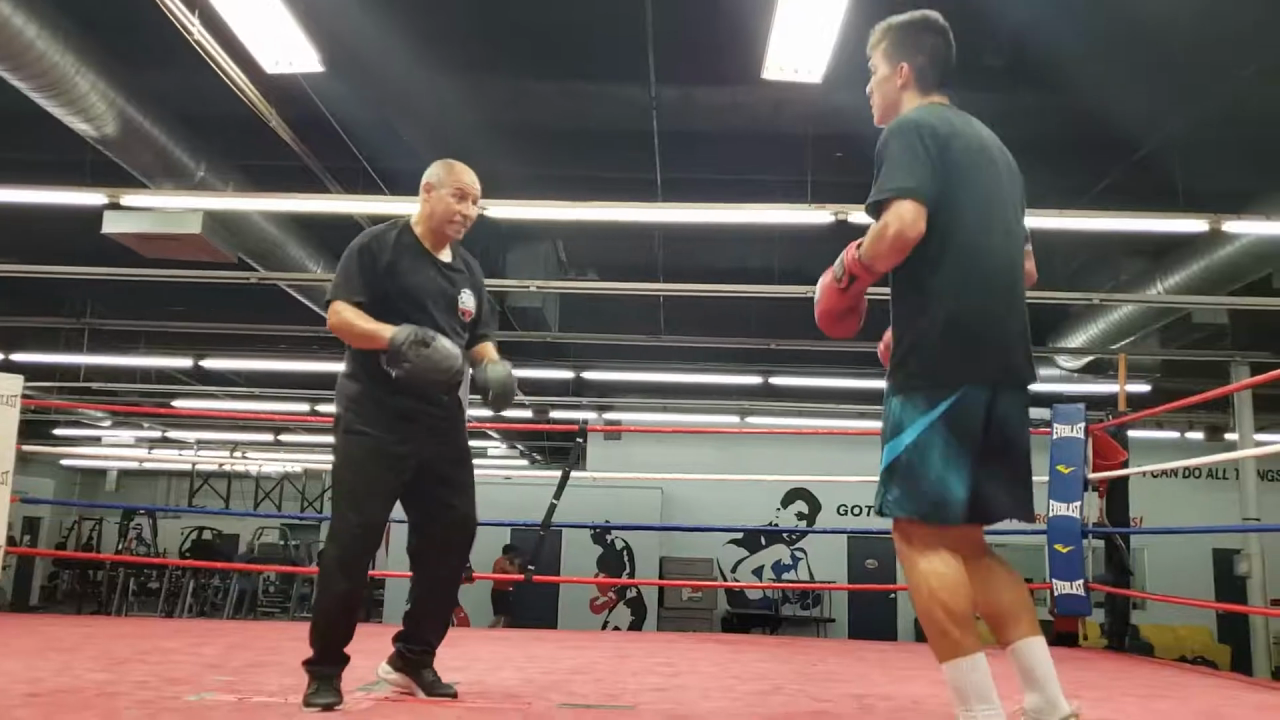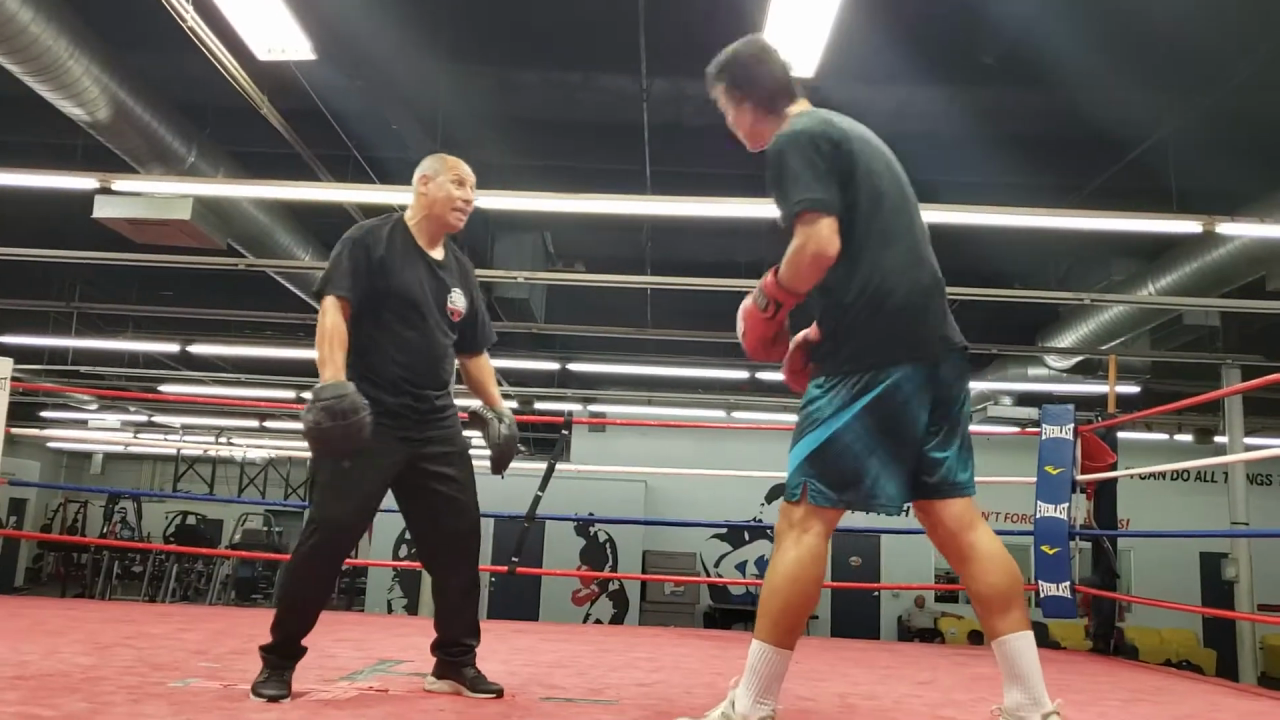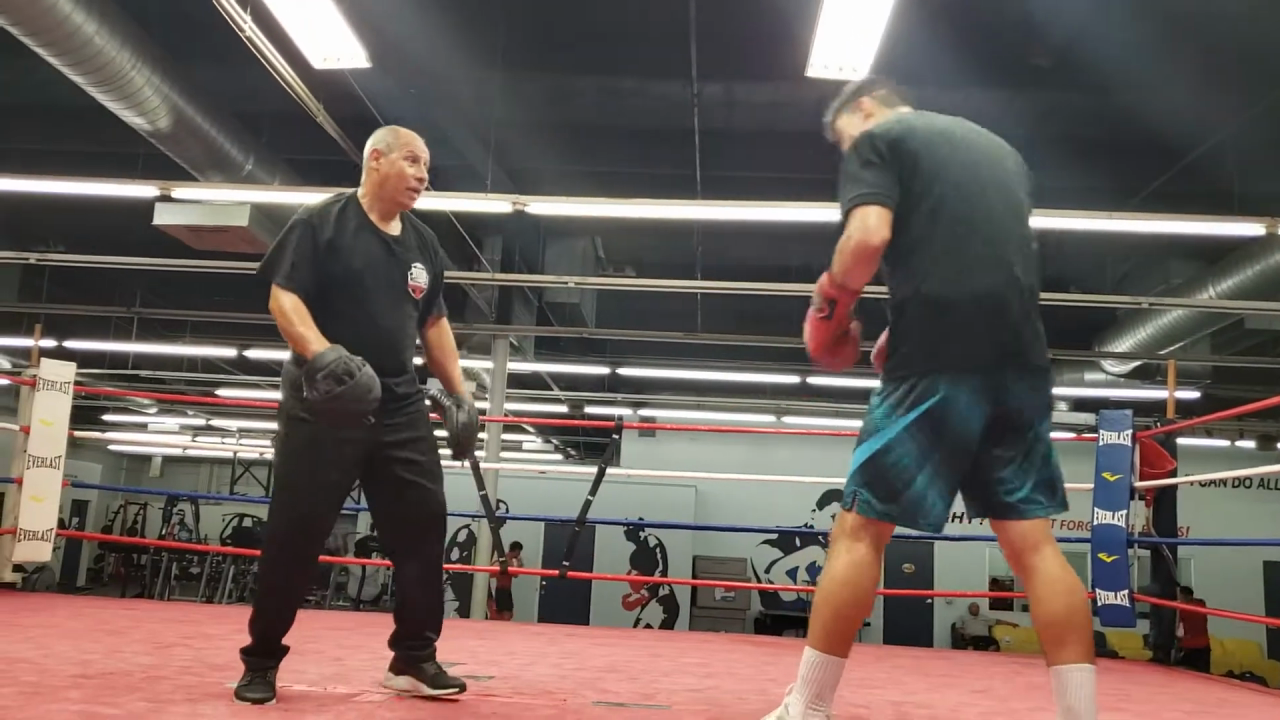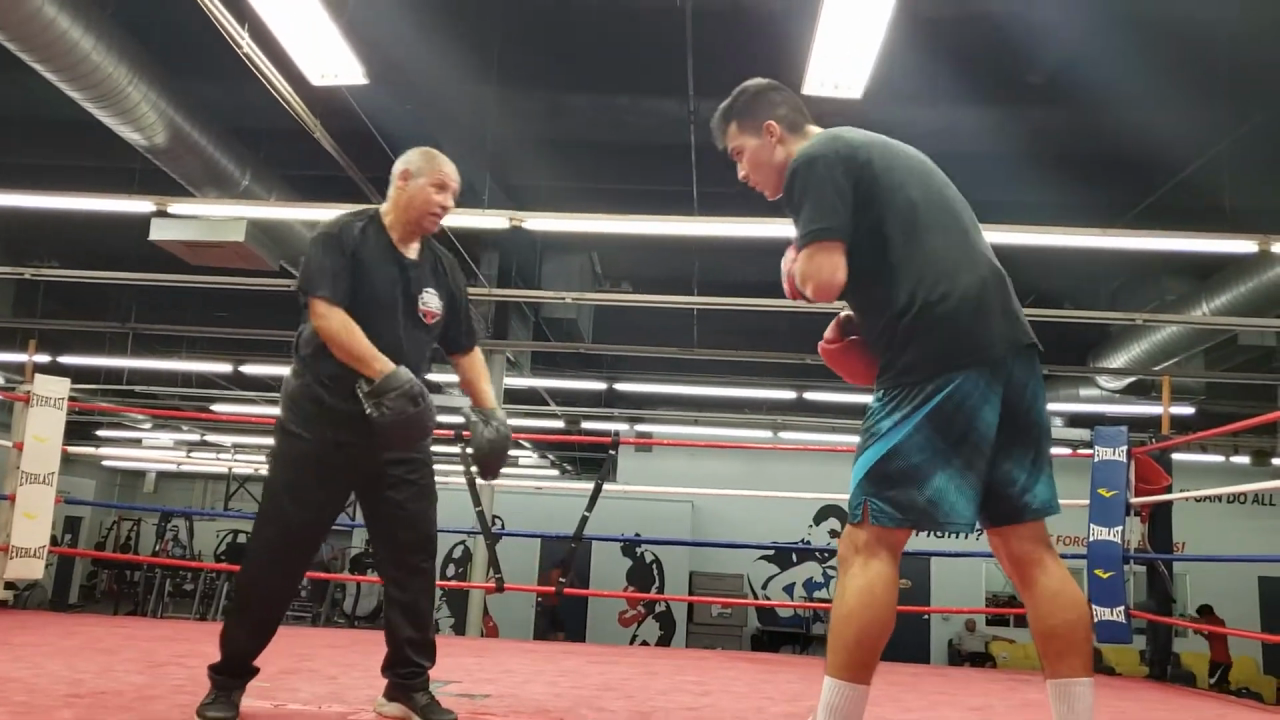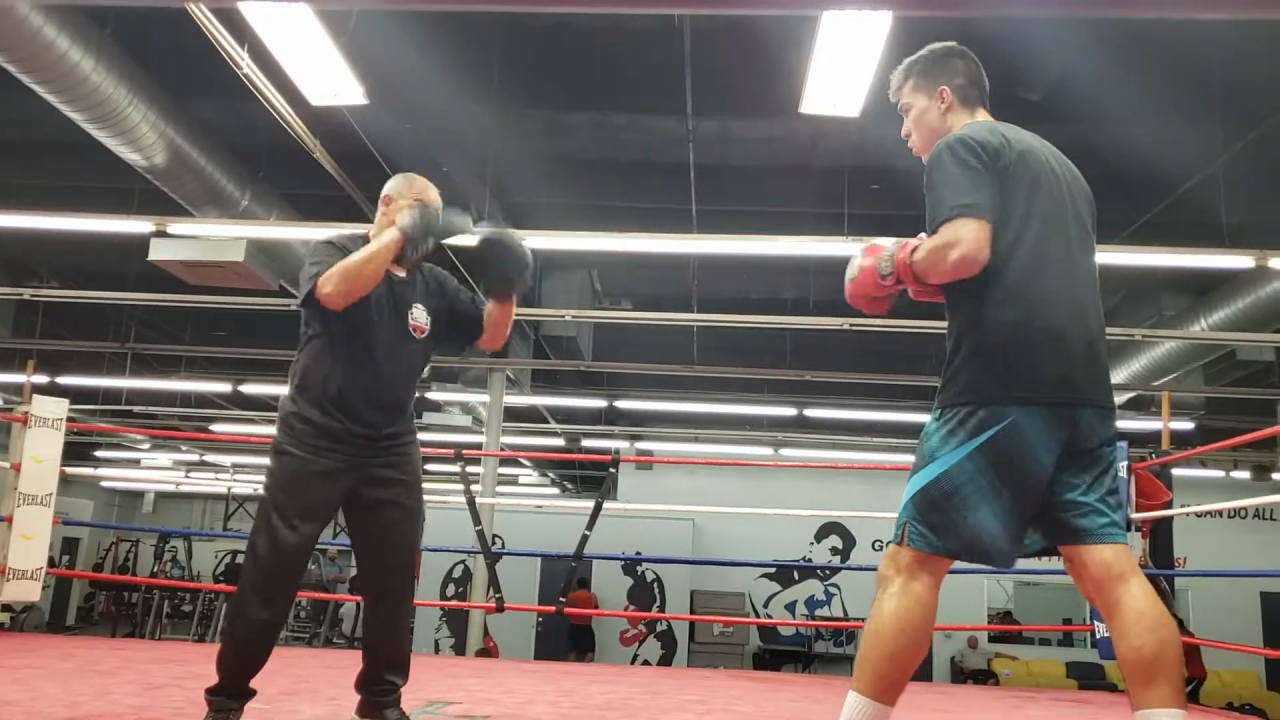
dt=1s
person 1, frame 1
left shoulder: (912, 132)
right shoulder: (992, 149)
left elbow: (905, 226)
right elbow: (1024, 268)
left wrist: (852, 274)
left hip: (938, 369)
right hip: (1003, 364)
left knee: (921, 538)
right knee: (960, 543)
person 1, frame 2
left shoulder: (794, 143)
right shoulder: (857, 136)
left elbow: (820, 245)
left wrist: (768, 302)
right wrist: (824, 332)
left hip: (871, 354)
right hip: (934, 346)
left knee: (804, 517)
right knee: (958, 520)
person 1, frame 3
left shoulder: (874, 140)
right shoulder: (999, 150)
left elbow: (870, 236)
left wrist: (828, 302)
left hip: (934, 361)
right hip: (1018, 359)
left knee: (859, 530)
right knee: (1034, 543)
person 1, frame 4
left shoulder: (815, 161)
right shoulder: (884, 151)
left elbow: (821, 281)
left wrist: (799, 258)
right wrist: (866, 320)
left hip: (939, 362)
right hip: (1006, 349)
left knee: (870, 542)
right knee: (1027, 547)
person 1, frame 5
left shoulder: (964, 147)
right shoulder: (1060, 166)
left elbow: (964, 252)
left wrist: (897, 266)
left hip: (997, 389)
right hip: (1081, 391)
left knee: (911, 564)
right knee: (1112, 575)
person 2, frame 1
left shoulder: (468, 269)
right shoulder: (376, 247)
left elbow: (477, 339)
right elbow: (340, 316)
left wrist: (494, 370)
right wrist: (397, 338)
left hip: (441, 425)
right hip: (373, 421)
left knee: (451, 538)
right knee: (354, 541)
left ankle: (409, 658)
right ankle: (325, 668)
person 2, frame 2
left shoulder: (461, 270)
right shoulder: (369, 240)
left elbow: (472, 349)
right elbow: (333, 308)
left wrist: (496, 409)
right wrist: (333, 381)
left hip: (432, 421)
right hip: (363, 415)
left knee: (458, 534)
right knee: (330, 533)
left ankle: (454, 661)
right ankle: (280, 658)
person 2, frame 3
left shoulder: (423, 243)
right shoulder: (321, 221)
left elbow: (433, 321)
right elbow: (282, 296)
left wrist: (456, 389)
right wrist: (323, 354)
left hip: (398, 407)
right hip: (323, 404)
left knee: (422, 527)
right knee: (295, 531)
left ankle: (414, 657)
right ankle: (261, 661)
person 2, frame 4
left shoulder: (442, 269)
right shoulder: (341, 238)
left elbow: (464, 348)
right elbow: (324, 314)
left wrist: (489, 412)
right wrist: (386, 374)
left hip: (401, 432)
right hip: (320, 423)
left knee: (412, 556)
right knee: (279, 552)
person 2, frame 5
left shoulder: (435, 285)
right shoulder: (335, 250)
left elbow: (490, 337)
right elbow: (334, 293)
left wrist: (505, 285)
right wrist: (400, 230)
left hip: (390, 451)
right hip: (312, 441)
left knee: (391, 579)
right knee: (270, 569)
